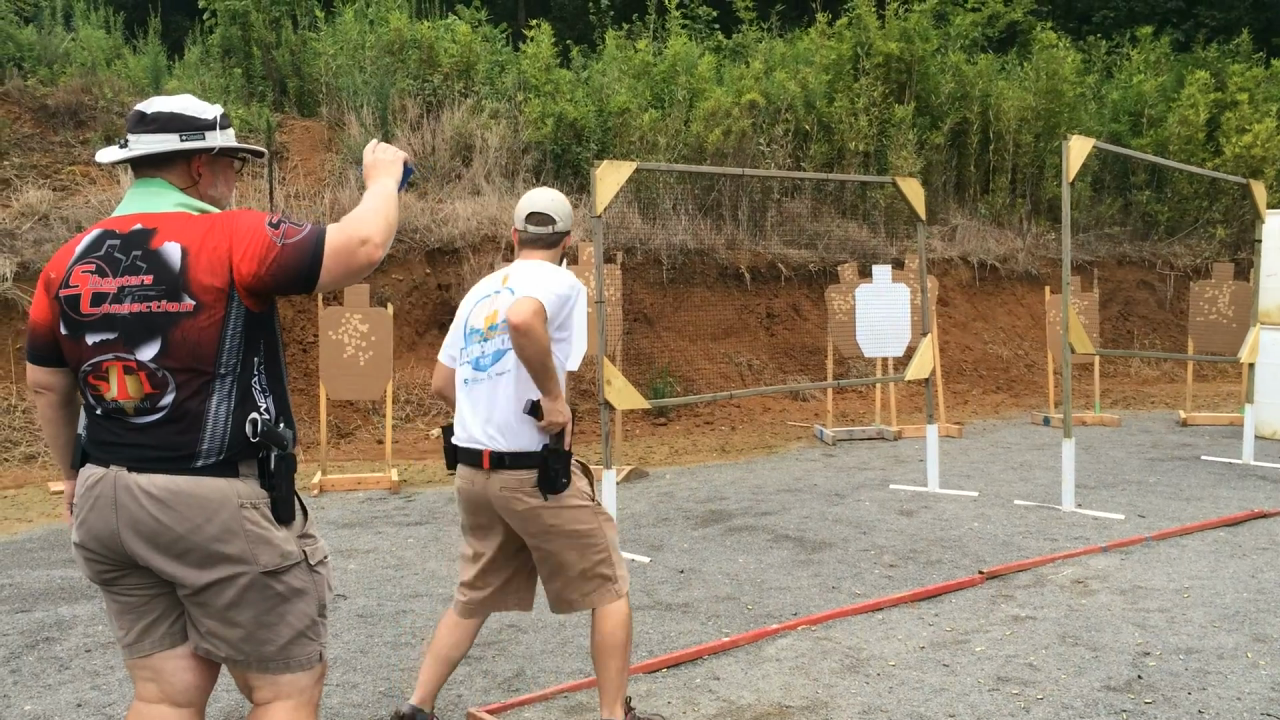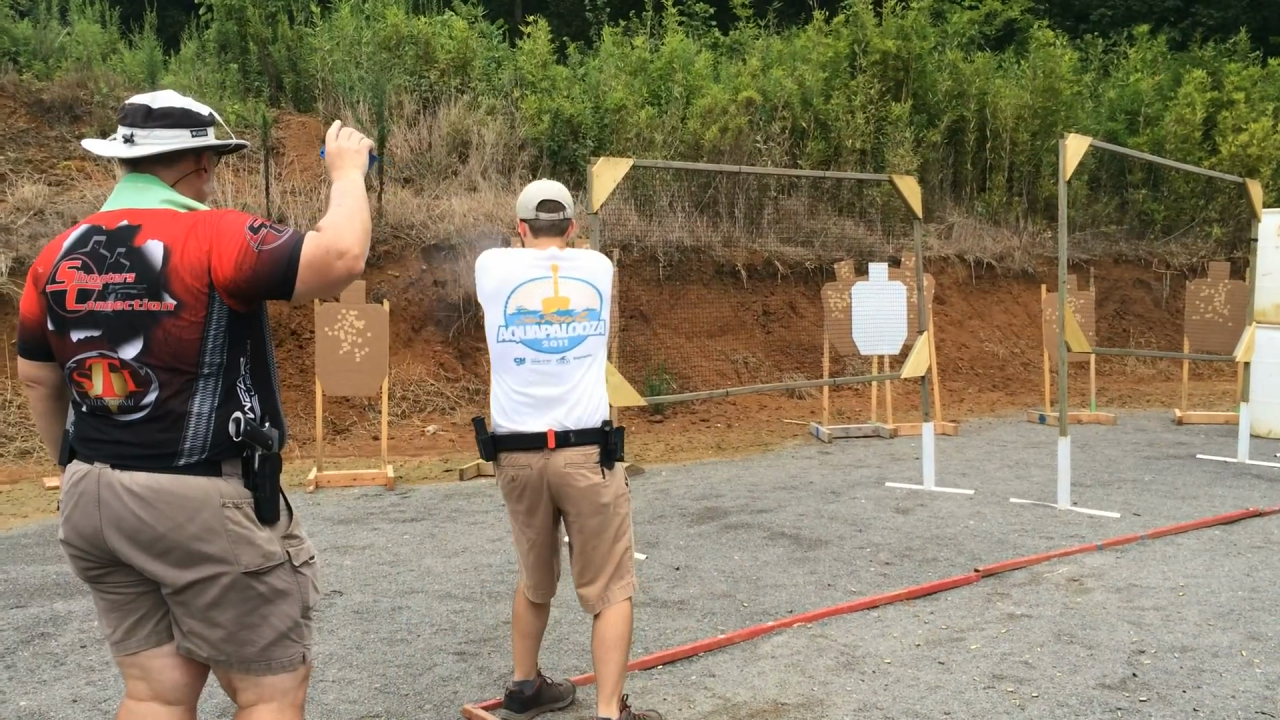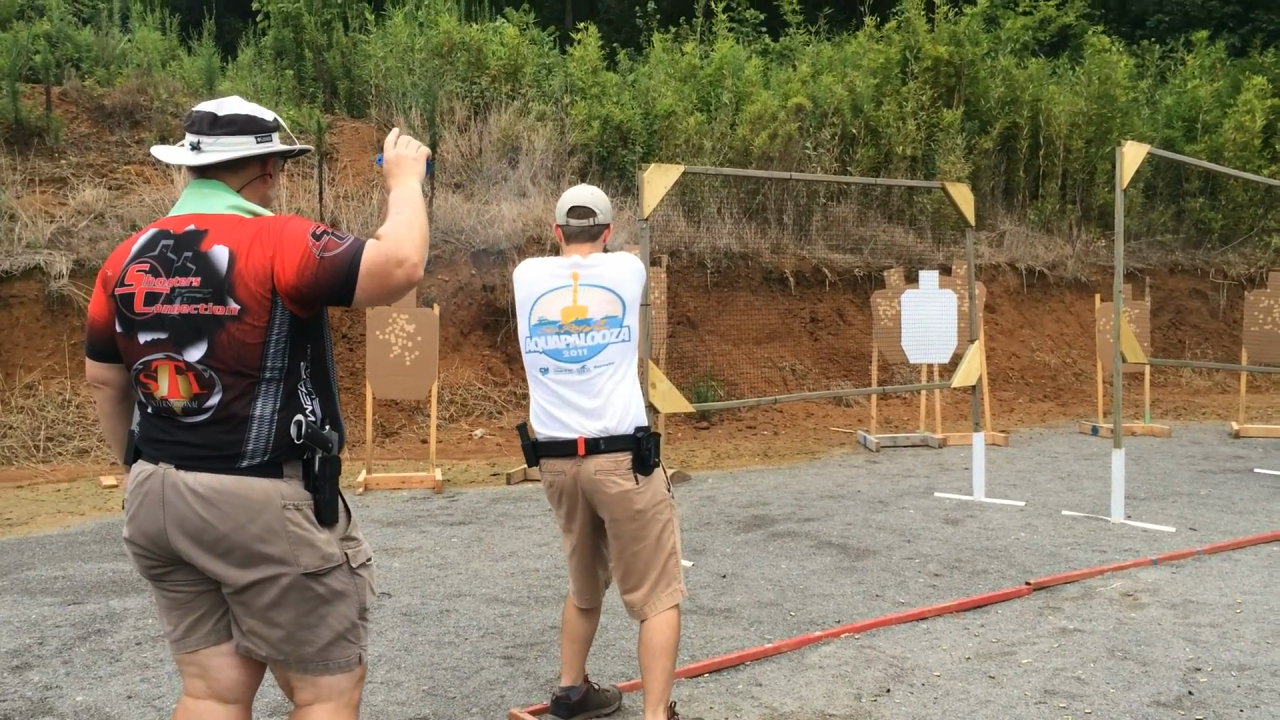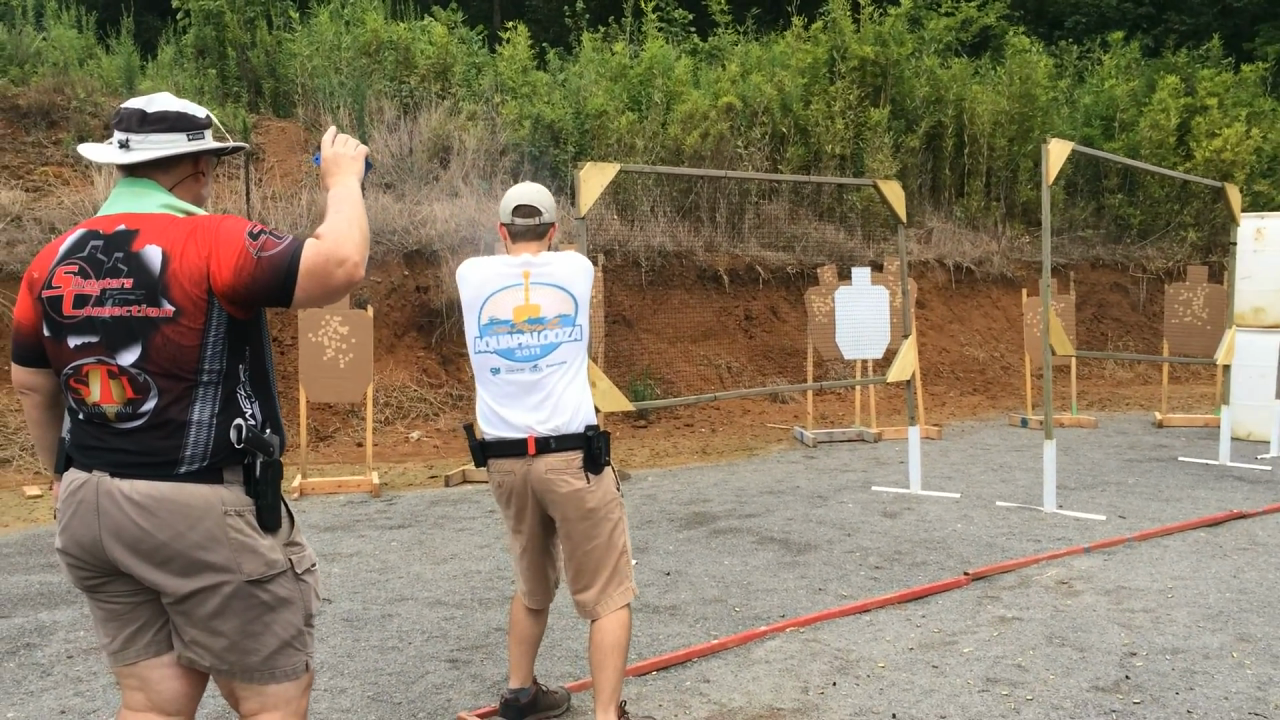
dt=1s
person 1, frame 1
left shoulder: (70, 260)
right shoulder: (232, 240)
left elbow: (47, 386)
right elbow: (362, 245)
left wrist: (76, 474)
right wrist: (383, 179)
left hip: (109, 502)
right hip: (219, 502)
person 1, frame 2
left shoulder: (57, 254)
right shoulder: (215, 238)
left elbow: (36, 379)
right elbow: (341, 257)
right wrist: (348, 172)
left hip: (92, 500)
right hip: (202, 502)
person 1, frame 3
left shoulder: (128, 256)
right shoulder: (278, 242)
left elbow: (104, 381)
right elbow: (399, 265)
left wrist: (141, 471)
right wrist: (404, 180)
left hip: (157, 499)
right hip: (264, 502)
person 1, frame 4
left shoulder: (54, 259)
right shoulder: (215, 242)
left elbow: (31, 386)
right elbow: (341, 265)
left wrist: (70, 479)
right wrist: (343, 179)
left hip: (91, 509)
right hip: (203, 510)
person 2, frame 1
left shoulder: (479, 289)
right shoulder: (560, 283)
left elbow: (442, 382)
right elbow: (524, 318)
right wrist: (554, 396)
left hip: (472, 470)
right hip: (533, 473)
left knee: (474, 599)
right knee: (608, 591)
person 2, frame 2
left shoulder: (492, 266)
right shoulder: (598, 267)
left hip: (518, 454)
right hip: (586, 452)
left knee: (534, 577)
right knee: (610, 587)
person 2, frame 3
left shoulder: (527, 275)
right shoulder: (627, 269)
left hip: (557, 461)
right hip: (621, 457)
left knee: (585, 584)
right knee: (657, 593)
person 2, frame 4
left shoulder: (471, 275)
right shoulder: (576, 267)
left hip: (505, 461)
right hip: (570, 456)
left knee: (533, 584)
right knee: (609, 594)
